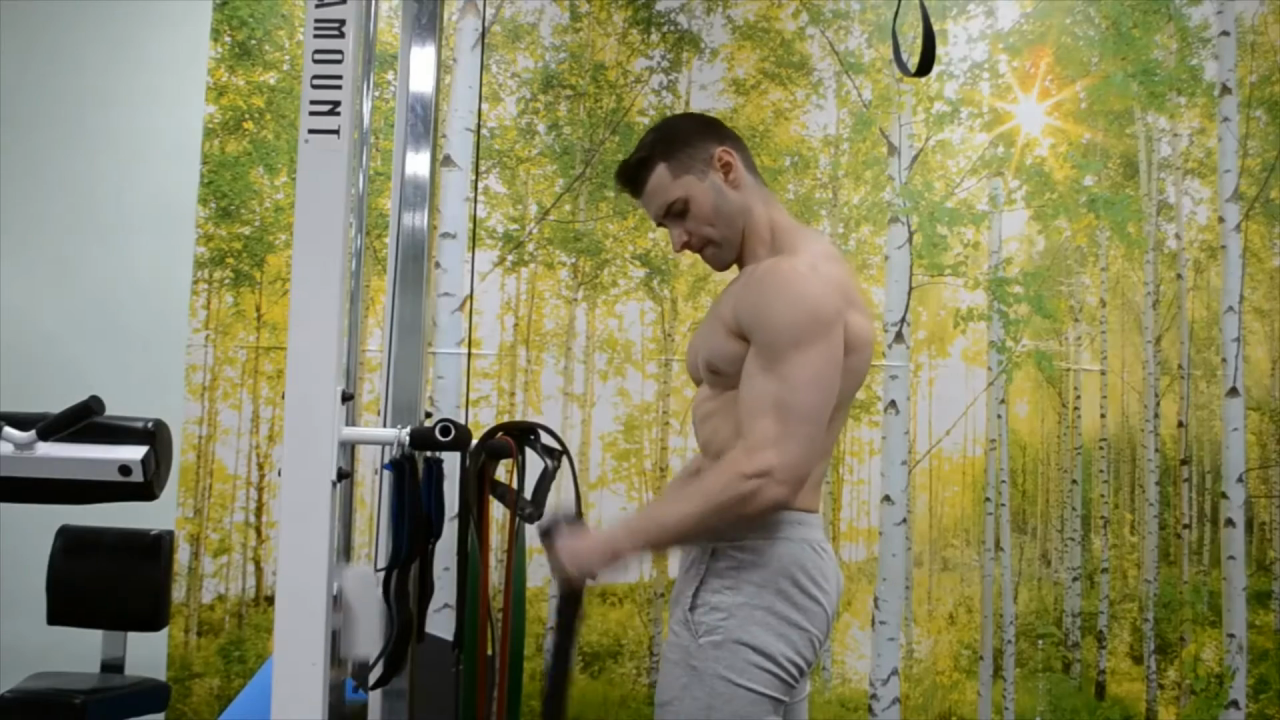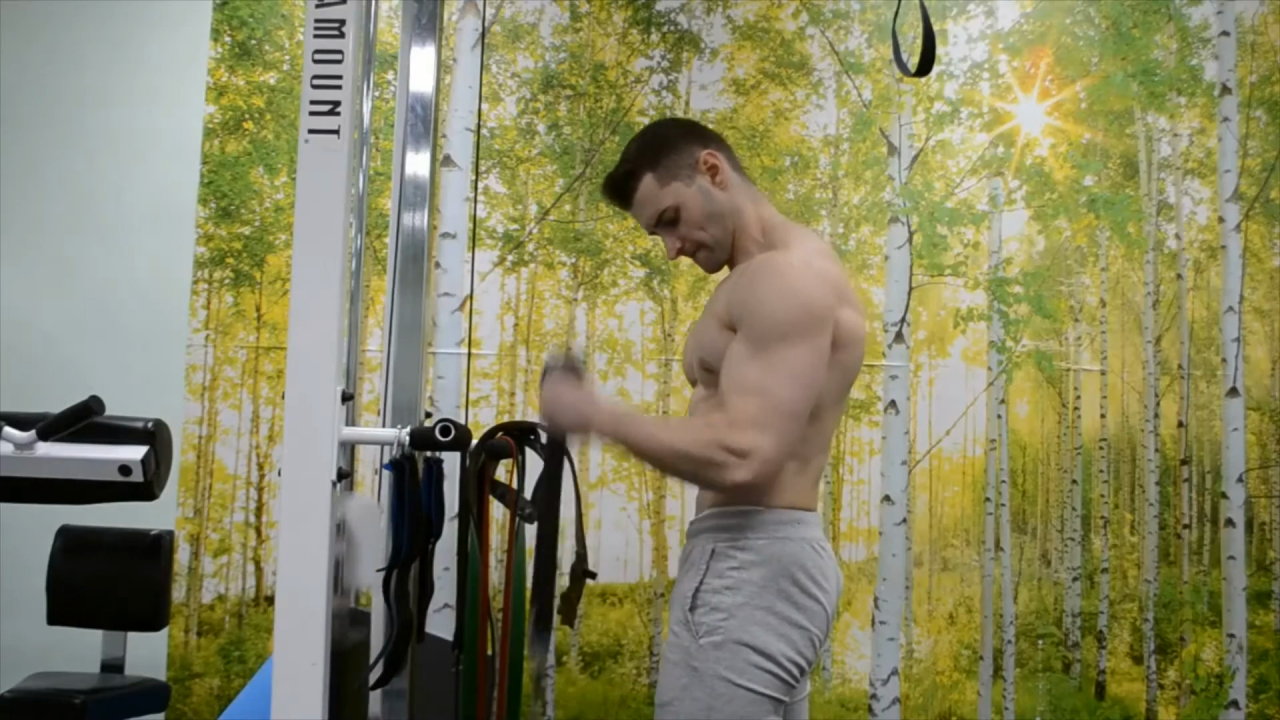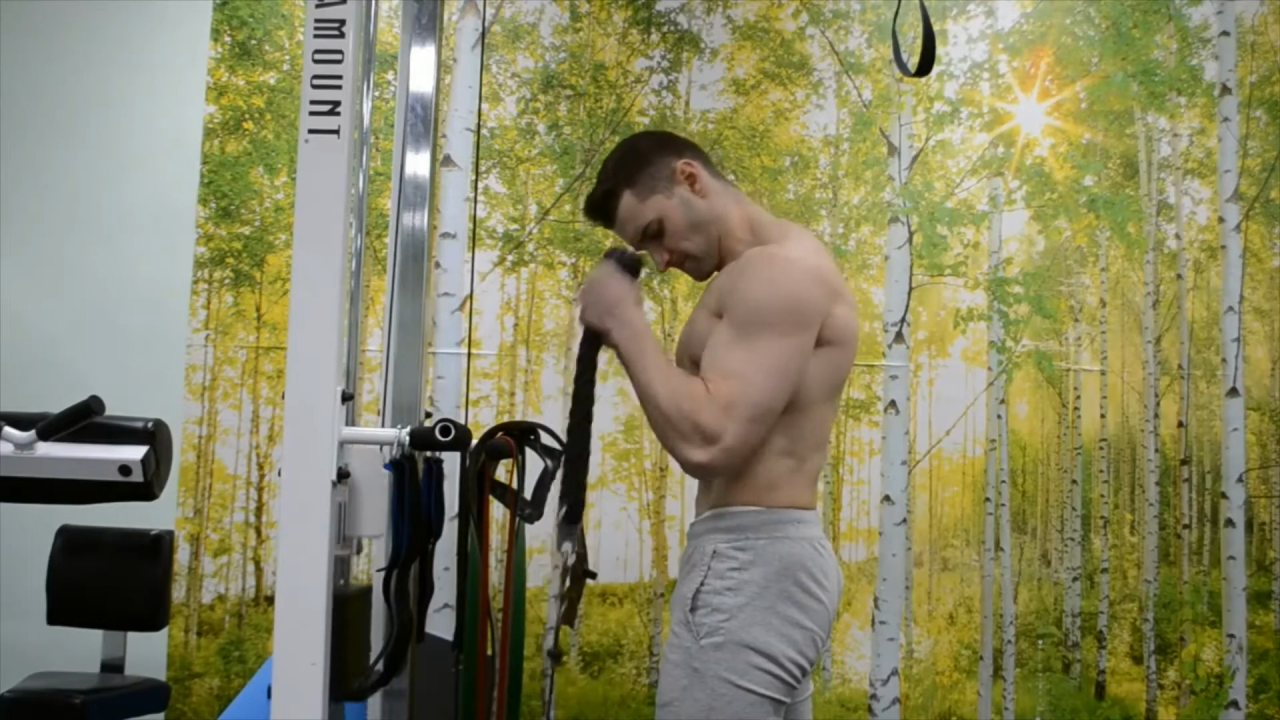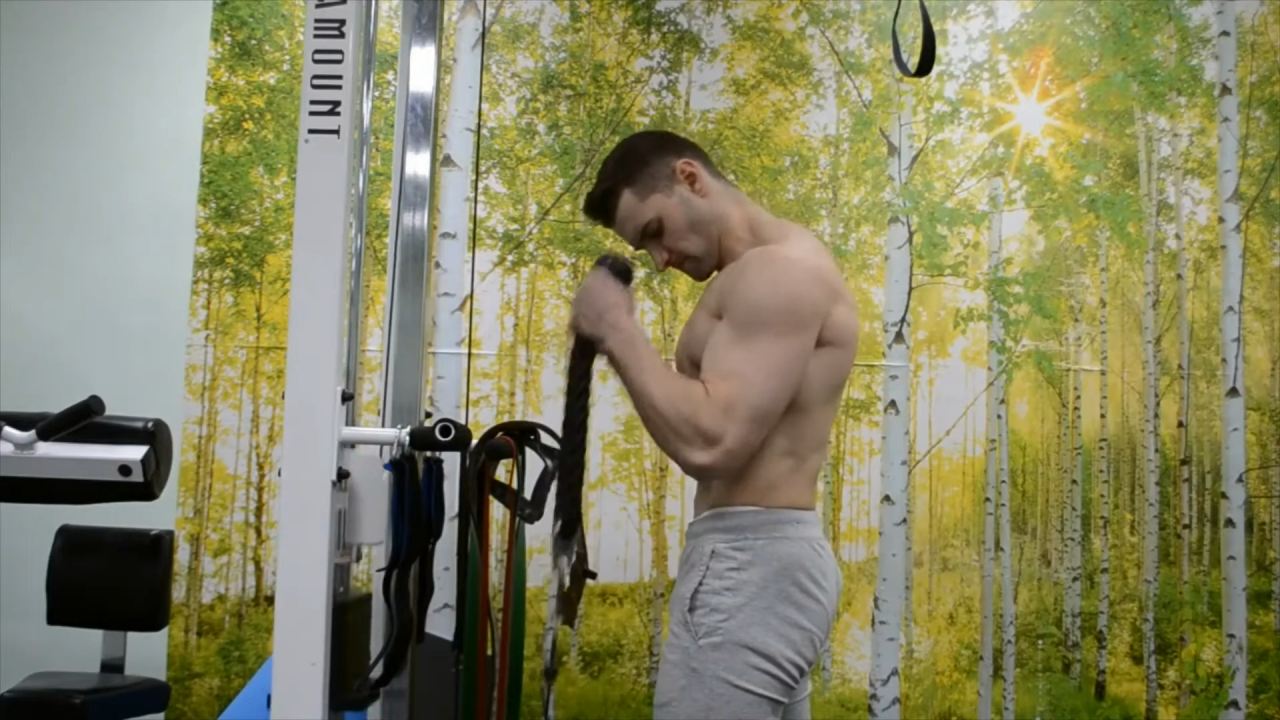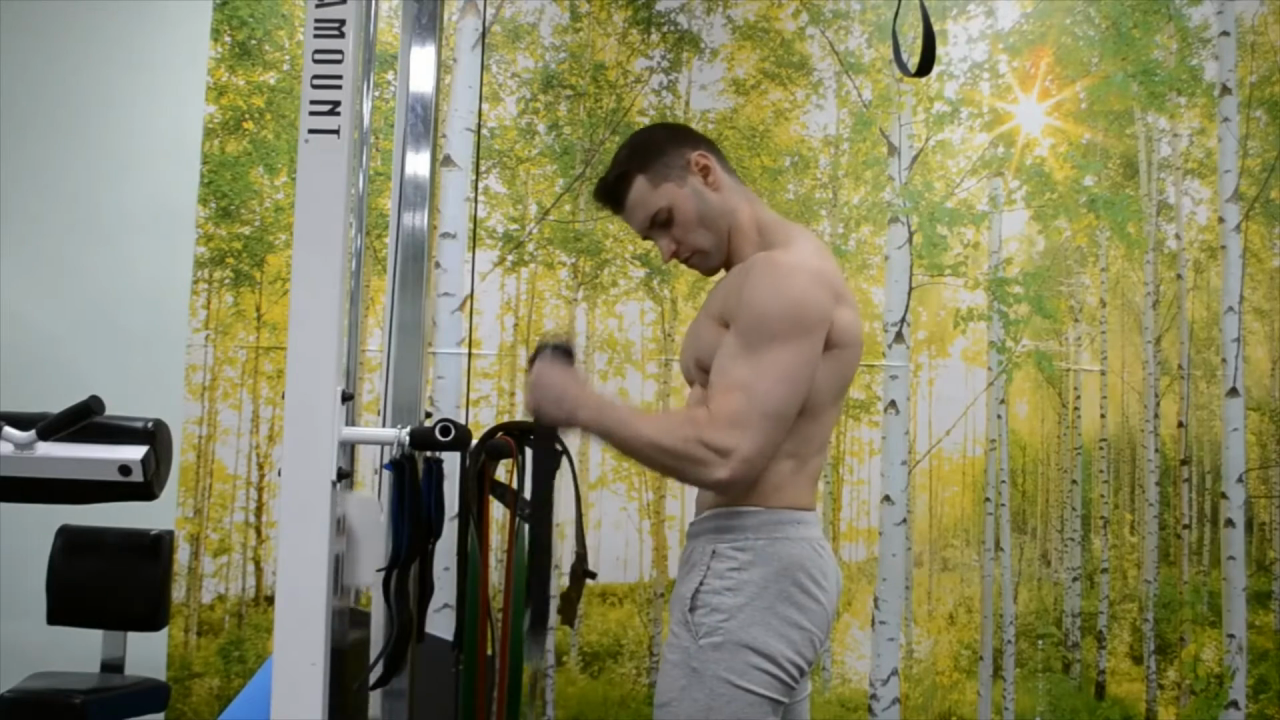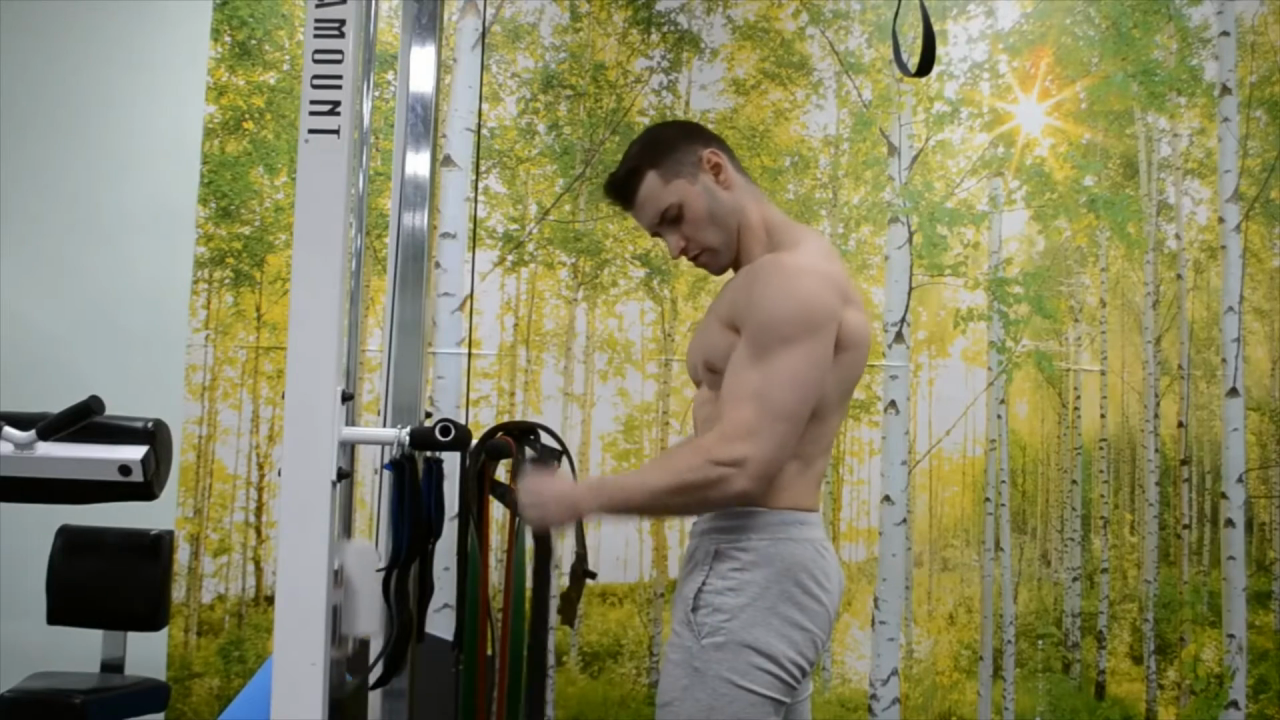
dt=0.2s
person 1, frame 1
left shoulder: (797, 279)
right shoulder: (768, 283)
left elbow: (767, 474)
left wrist: (614, 542)
right wrist: (630, 536)
left hip: (753, 568)
right hip: (757, 561)
person 1, frame 2
left shoulder: (788, 274)
right shoulder: (764, 280)
left elbow: (741, 456)
left wrist: (595, 415)
right wrist: (610, 412)
left hip: (753, 566)
right hip: (758, 561)
person 1, frame 3
left shoulder: (780, 270)
right shoulder: (764, 275)
left elbow: (708, 441)
right elbow: (707, 441)
left wrist: (626, 326)
right wrist: (628, 335)
left hip: (752, 565)
right hip: (761, 559)
person 1, frame 4
left shoulder: (777, 270)
right shoulder: (765, 276)
left elbow: (710, 443)
right elbow: (705, 434)
left wrist: (617, 331)
right wrist: (623, 336)
left hip: (750, 563)
right hip: (761, 559)
person 1, frame 5
left shoulder: (782, 275)
right shoulder: (767, 279)
left elbow: (723, 454)
right elbow: (714, 439)
left wrist: (582, 405)
right wrist: (597, 410)
left hip: (751, 565)
right hip: (762, 559)
person 1, frame 6
left shoulder: (791, 277)
right shoulder: (771, 283)
left elbow: (737, 466)
right elbow: (715, 446)
left wrist: (580, 498)
right wrist: (595, 495)
left hip: (754, 568)
right hip: (763, 562)
